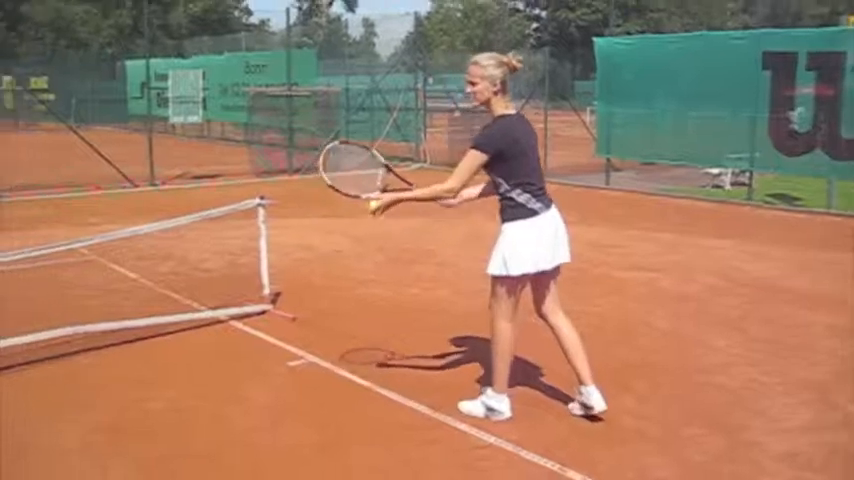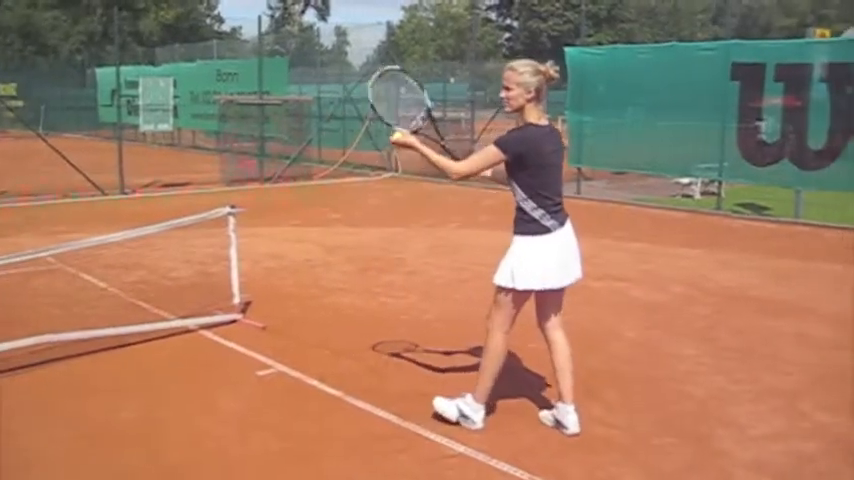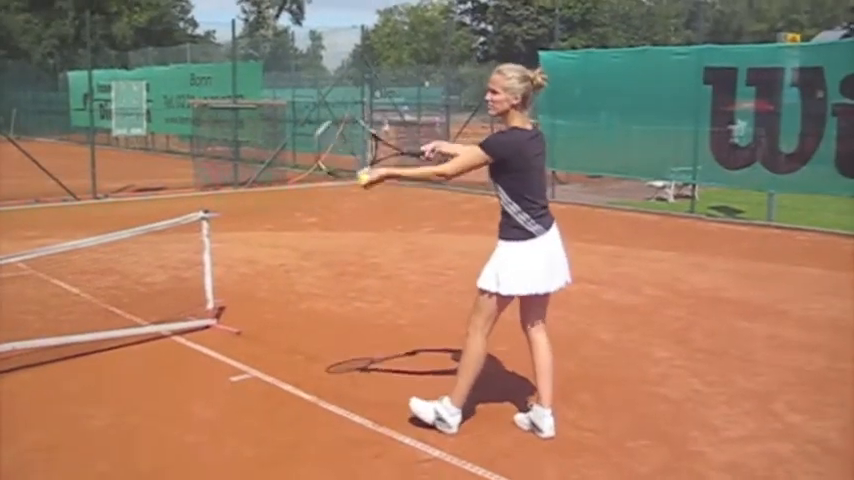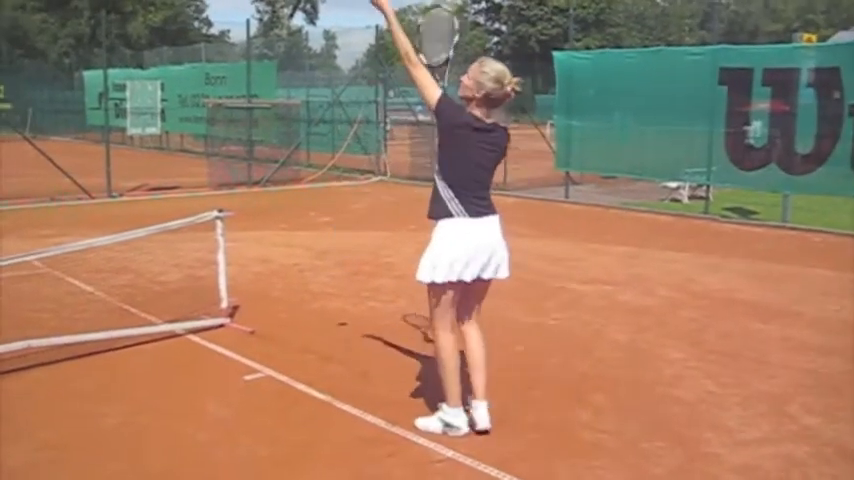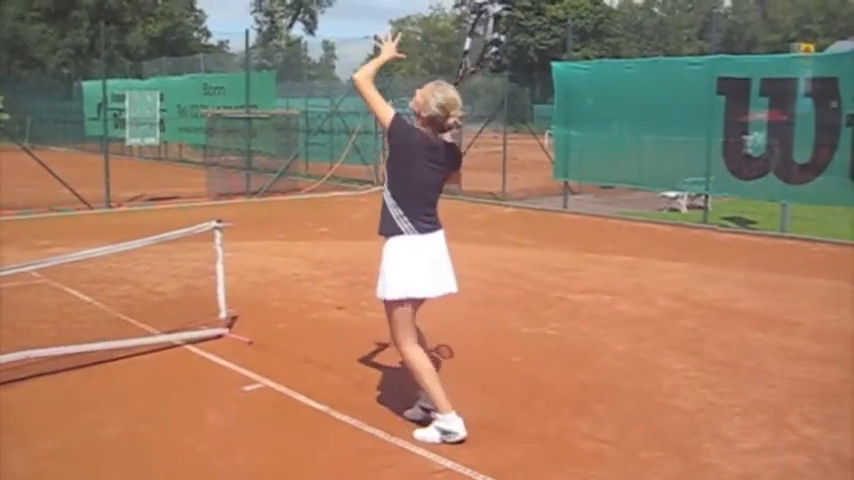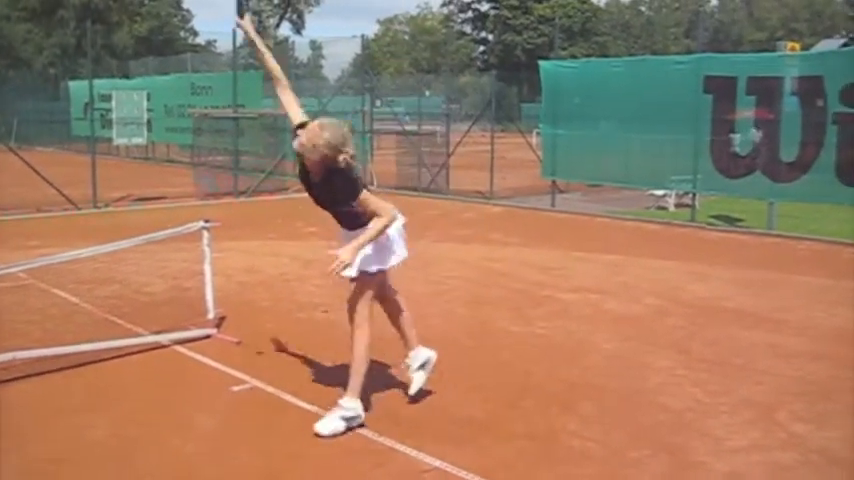
dt=0.5s
person 1, frame 1
left shoulder: (496, 132)
right shoulder: (519, 123)
left elbow: (449, 186)
left wrist: (396, 197)
right wrist: (468, 194)
left hip: (524, 231)
right hip: (547, 222)
left knee: (501, 314)
right knee: (550, 310)
left ankle: (497, 400)
right ankle: (590, 393)
person 1, frame 2
left shoulder: (520, 138)
right shoulder: (550, 134)
left elbow: (458, 171)
left wrist: (414, 143)
right wrist: (497, 170)
left hip: (535, 245)
right hip: (559, 237)
left knee: (498, 325)
right knee: (552, 324)
left ankle: (473, 408)
right ankle: (566, 411)
person 1, frame 3
left shoulder: (505, 141)
right shoulder: (532, 135)
left elbow: (447, 171)
left wrist: (386, 173)
right wrist: (447, 147)
left hip: (520, 249)
right hip: (544, 241)
left knee: (478, 327)
right knee: (535, 328)
left ankle: (449, 411)
right ankle: (543, 414)
person 1, frame 4
left shoulder: (453, 119)
right shoulder: (500, 135)
left elbow: (411, 62)
left hip: (456, 234)
right hip: (487, 231)
left knee: (443, 326)
right knee: (468, 321)
left ankle: (453, 413)
right ankle: (479, 407)
person 1, frame 5
left shoulder: (403, 134)
right shoulder: (451, 152)
left elbow: (362, 81)
left wrist: (385, 55)
right wrist: (455, 131)
left hip: (407, 250)
right hip: (432, 244)
left knee: (404, 343)
right knee: (410, 327)
left ankle: (448, 420)
right ankle: (432, 402)
person 1, frame 6
left shoulder: (346, 181)
right shoulder: (306, 138)
left elbow: (389, 214)
right elbow: (282, 87)
left wrist: (353, 249)
right wrist: (258, 43)
left hip: (373, 232)
right hip: (361, 225)
left knee: (357, 307)
right knee: (382, 292)
left ankle: (350, 405)
right ankle: (417, 355)
